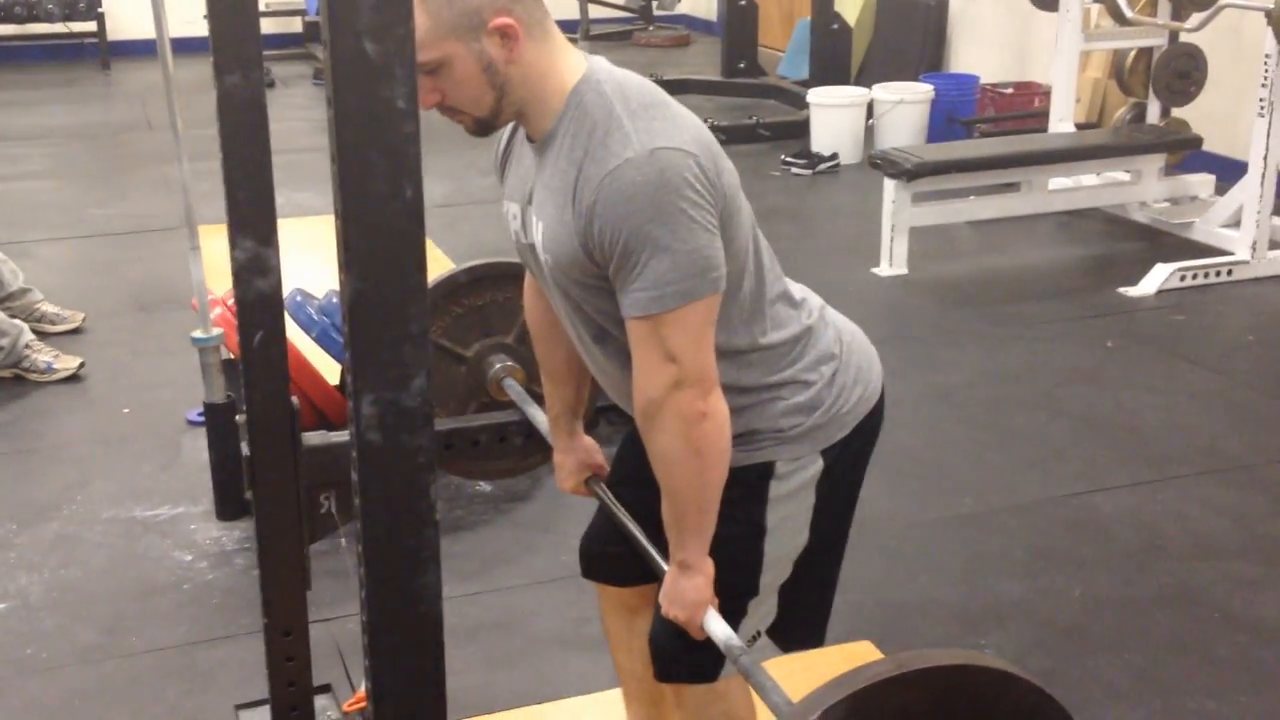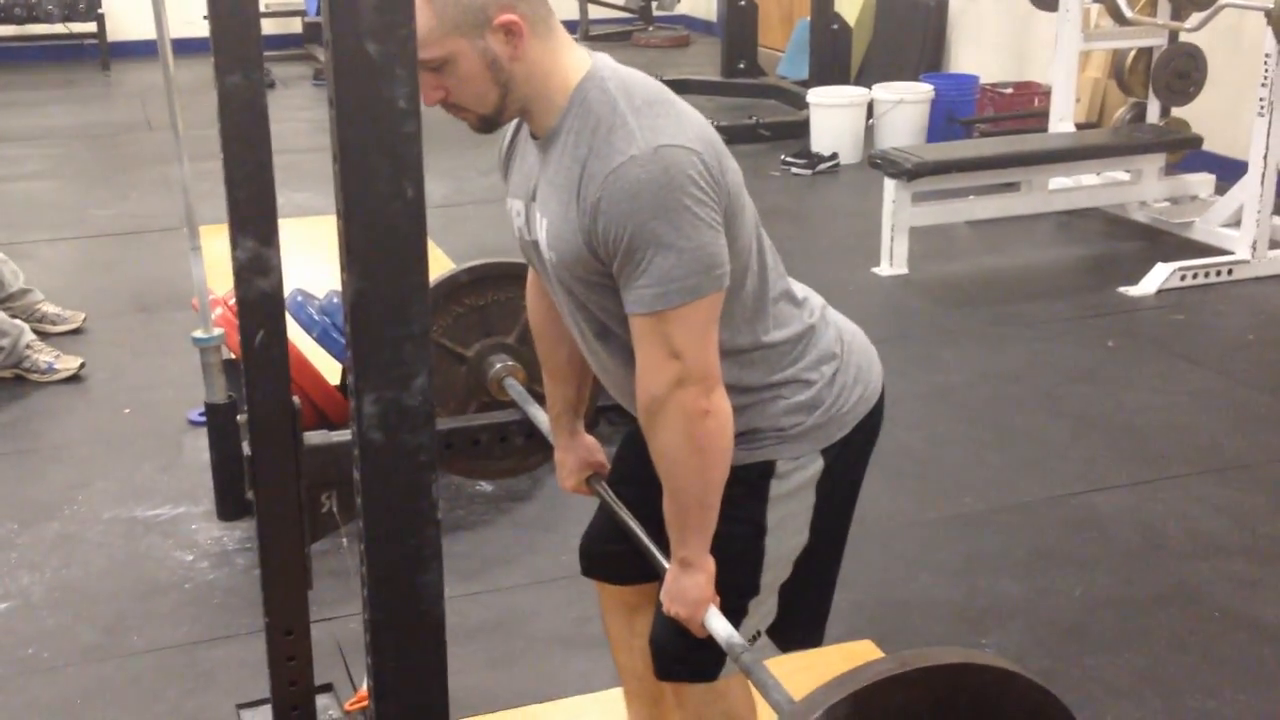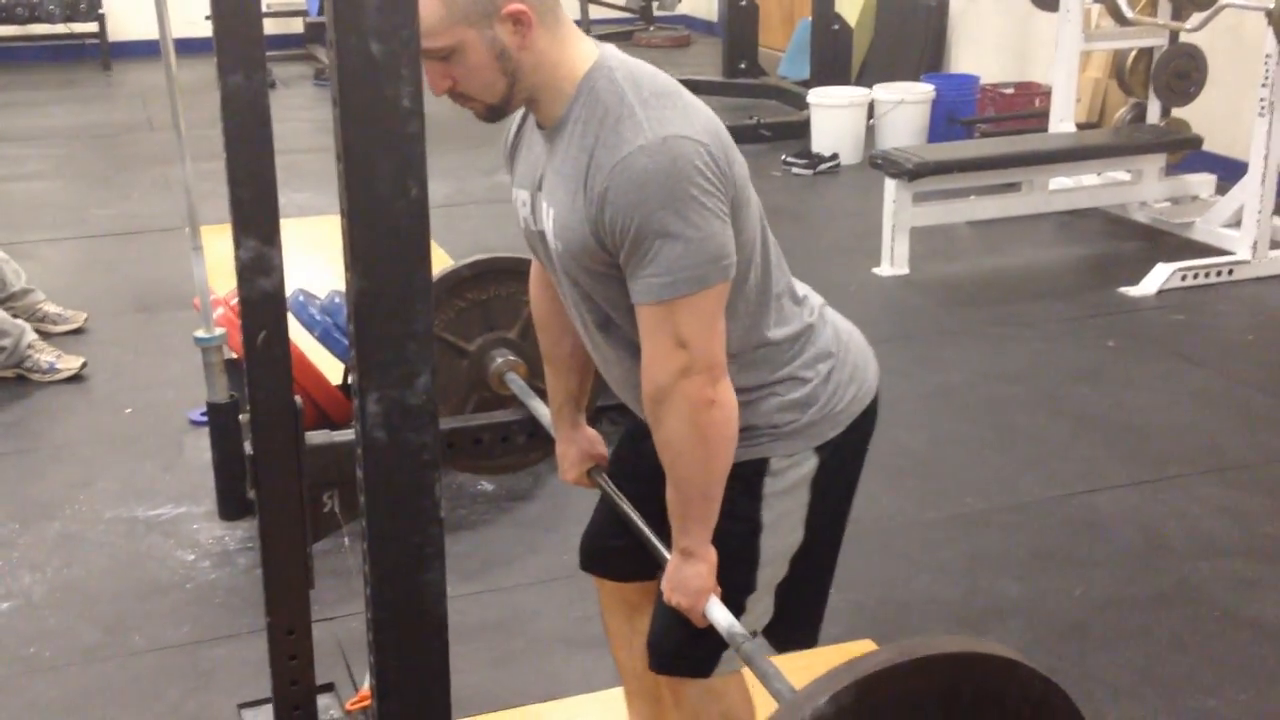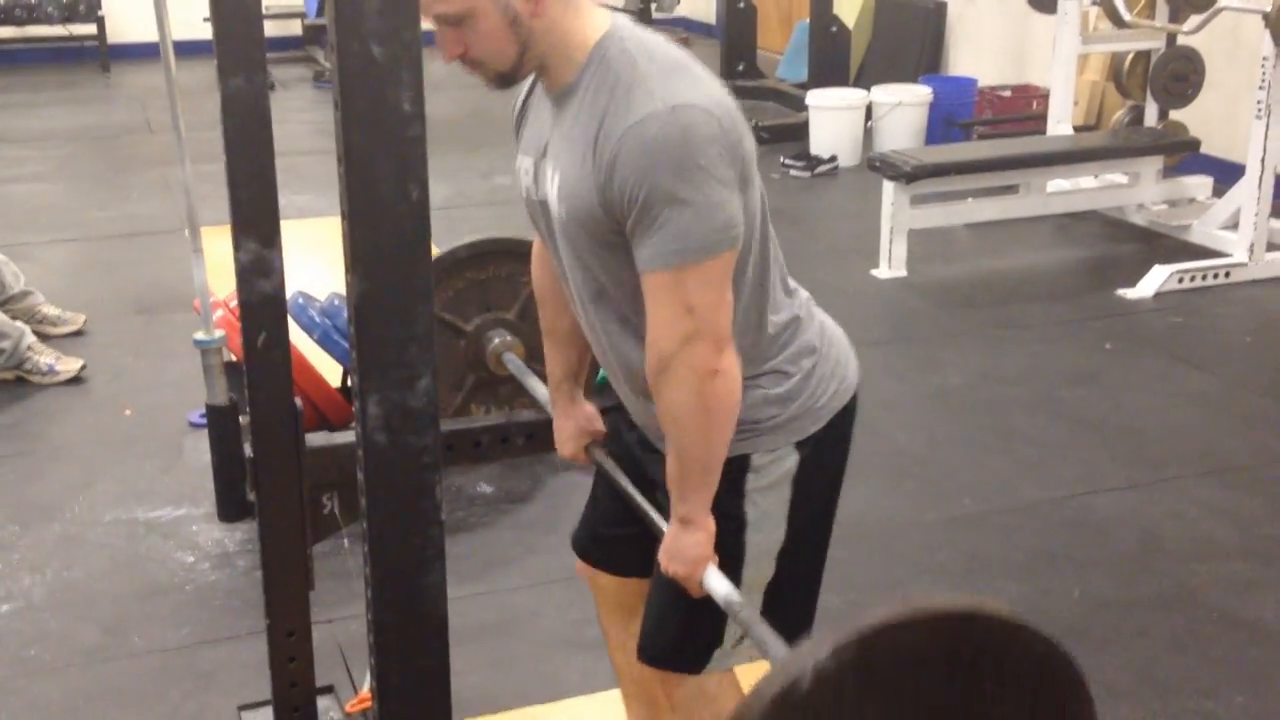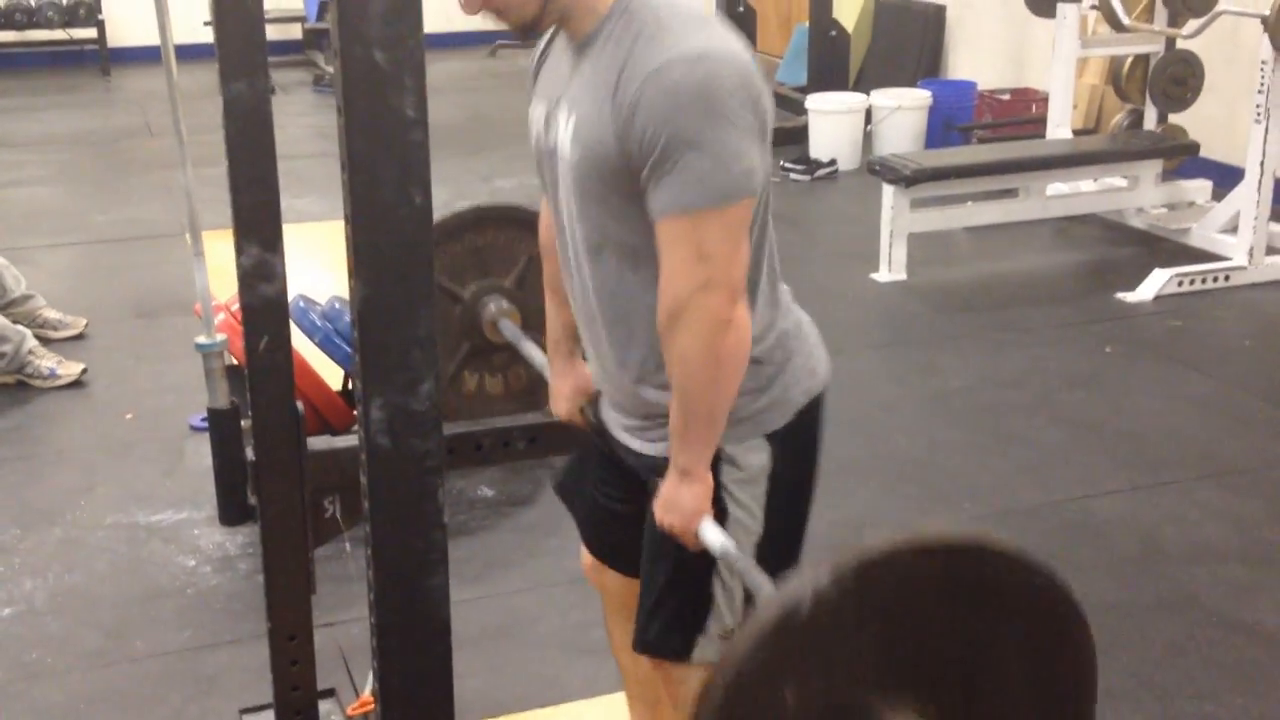
dt=0.1s
person 1, frame 1
left shoulder: (638, 167)
right shoulder: (528, 128)
left elbow: (683, 394)
right elbow: (551, 291)
left wrist: (692, 560)
right wrist: (566, 431)
left hip: (794, 416)
right hip: (709, 405)
left knee: (692, 656)
right knee: (617, 570)
person 1, frame 2
left shoulder: (643, 165)
right shoulder: (532, 126)
left elbow: (686, 390)
right elbow: (554, 289)
left wrist: (693, 557)
right wrist: (567, 430)
left hip: (793, 416)
right hip: (713, 406)
left knee: (692, 654)
right knee: (618, 570)
person 1, frame 3
left shoulder: (652, 155)
right shoulder: (539, 115)
left elbow: (693, 381)
right elbow: (555, 282)
left wrist: (696, 549)
right wrist: (569, 422)
left hip: (786, 415)
right hip: (699, 409)
left knee: (690, 658)
right knee: (618, 571)
person 1, frame 4
left shoulder: (660, 120)
right shoulder: (545, 88)
left elbow: (694, 350)
right elbow: (556, 255)
left wrist: (692, 517)
right wrist: (565, 395)
left hip: (768, 413)
right hip: (673, 403)
left knee: (682, 655)
right knee: (612, 565)
person 1, frame 5
left shoulder: (687, 72)
left elbow: (709, 297)
left wrist: (691, 468)
right wrist: (568, 358)
left hip: (741, 415)
right hip: (639, 391)
left knee: (678, 654)
right knee: (617, 570)
